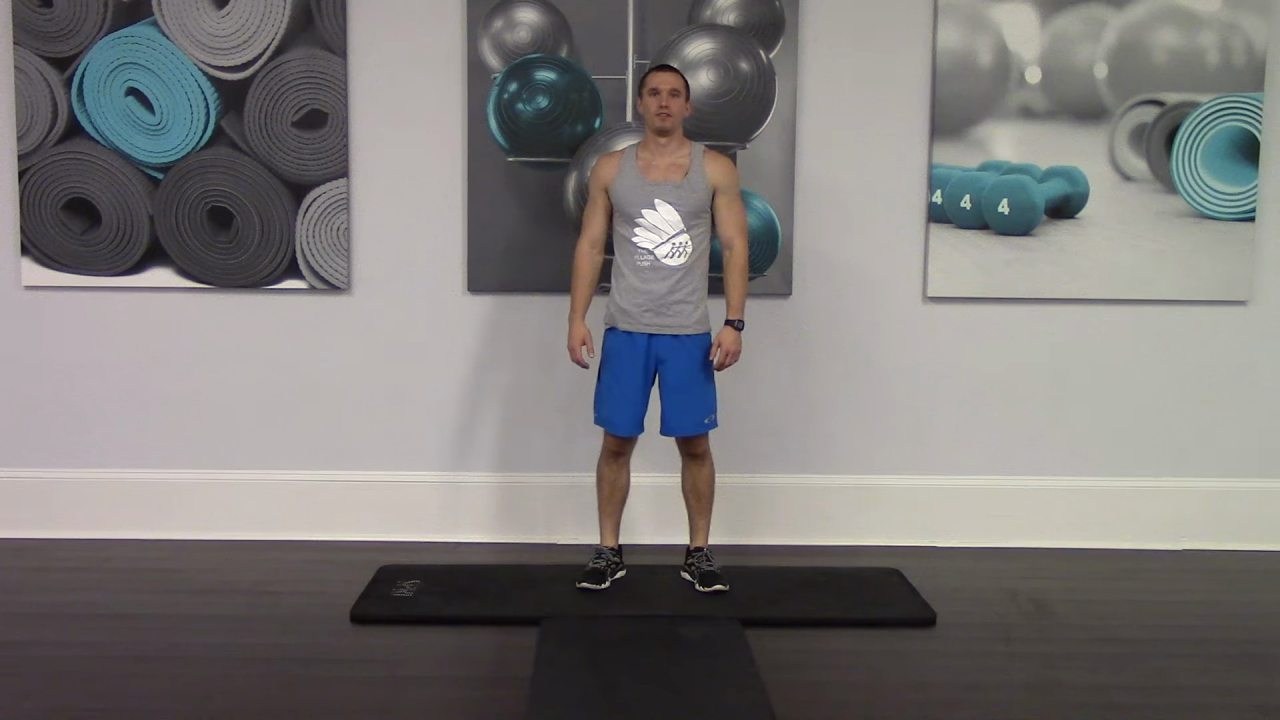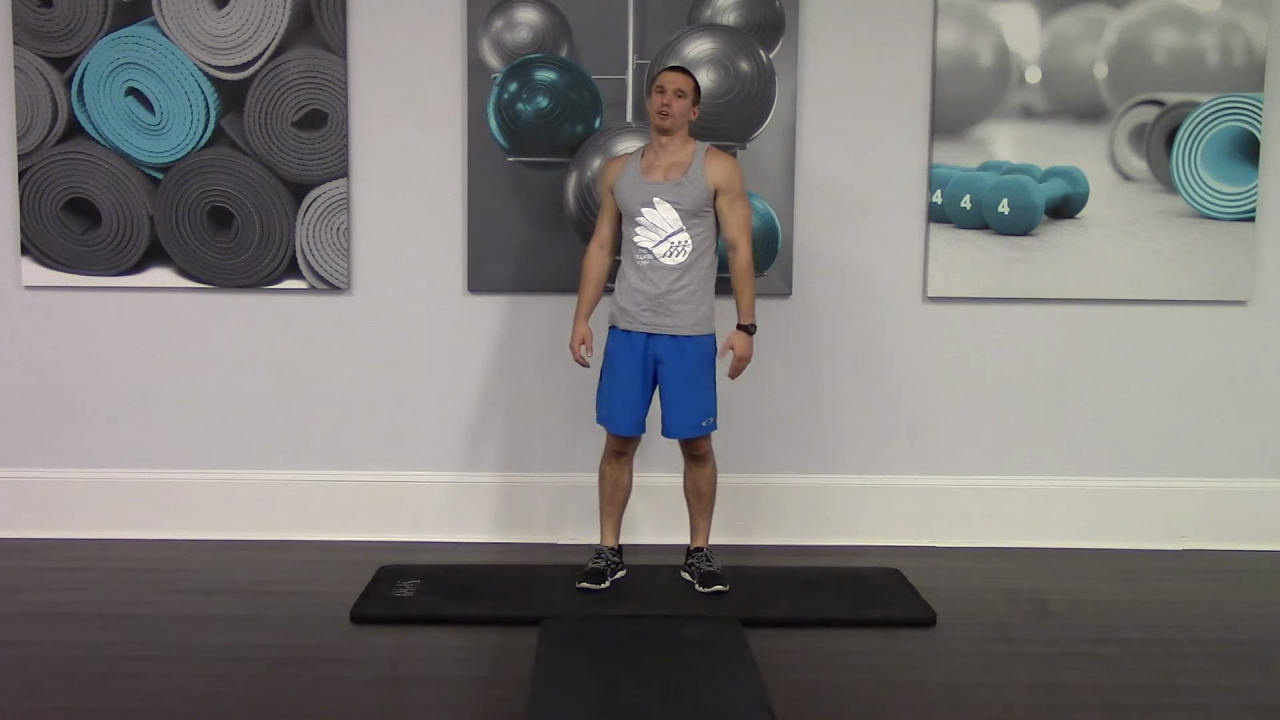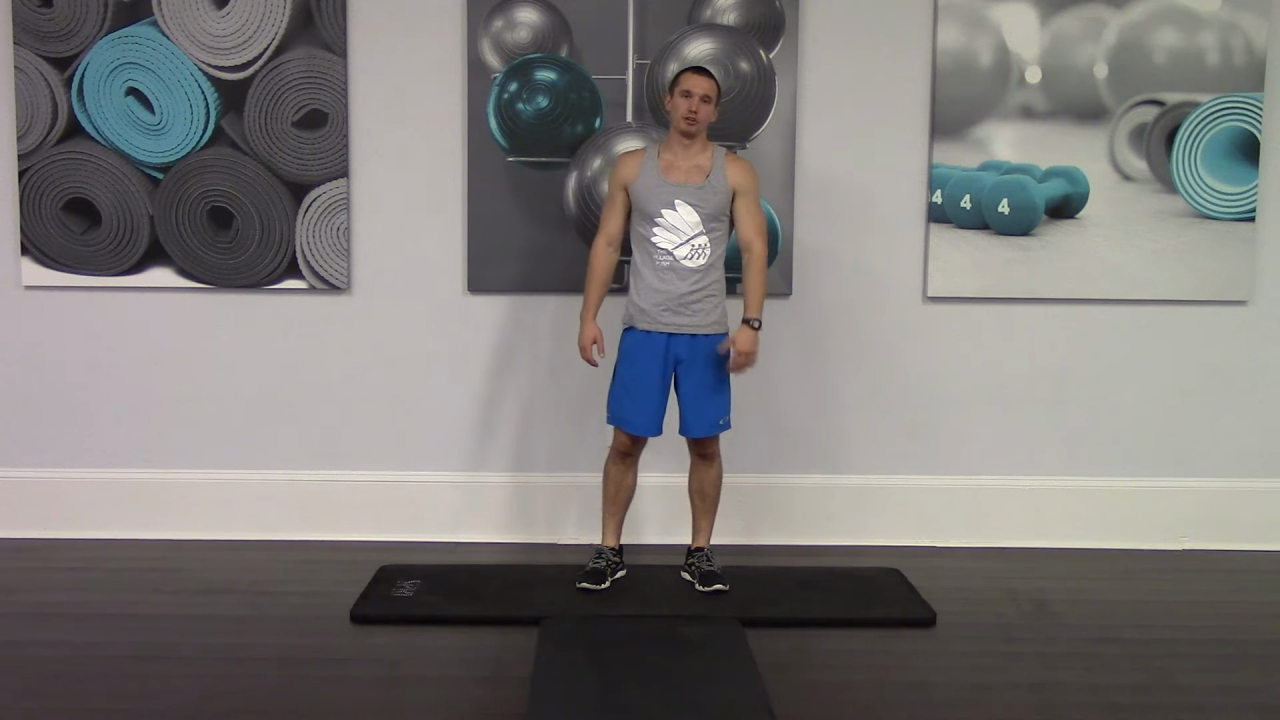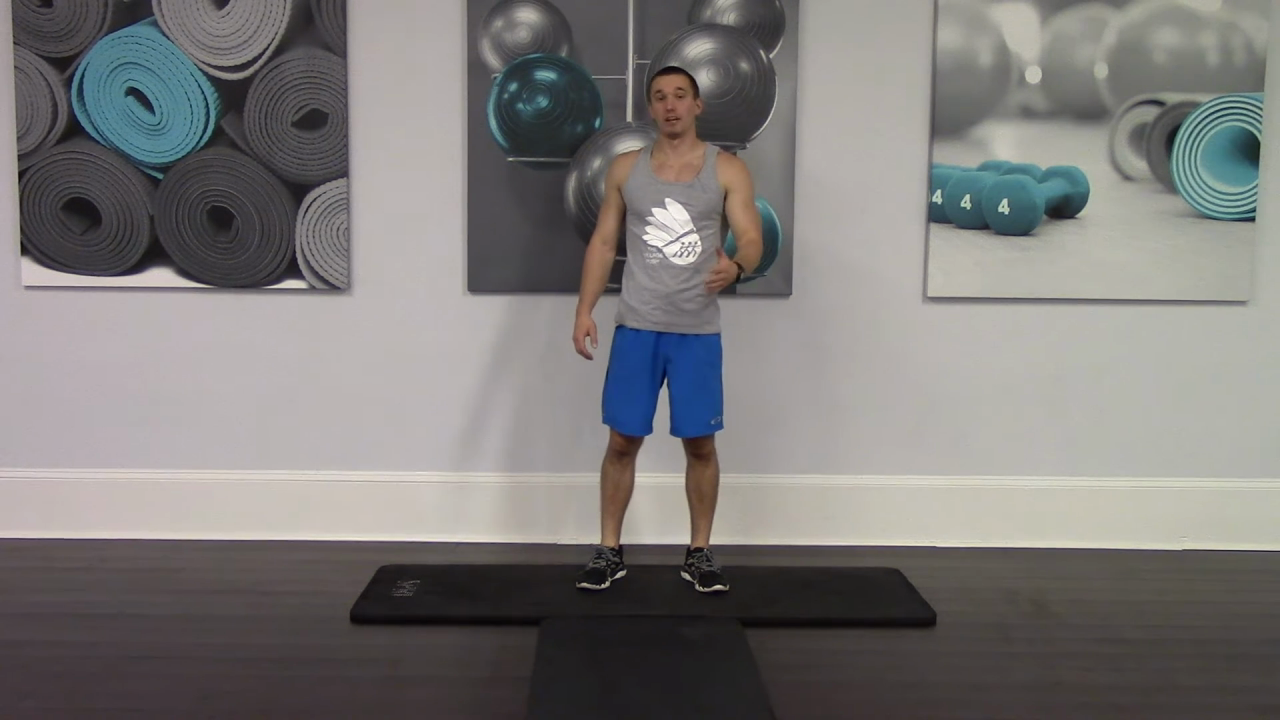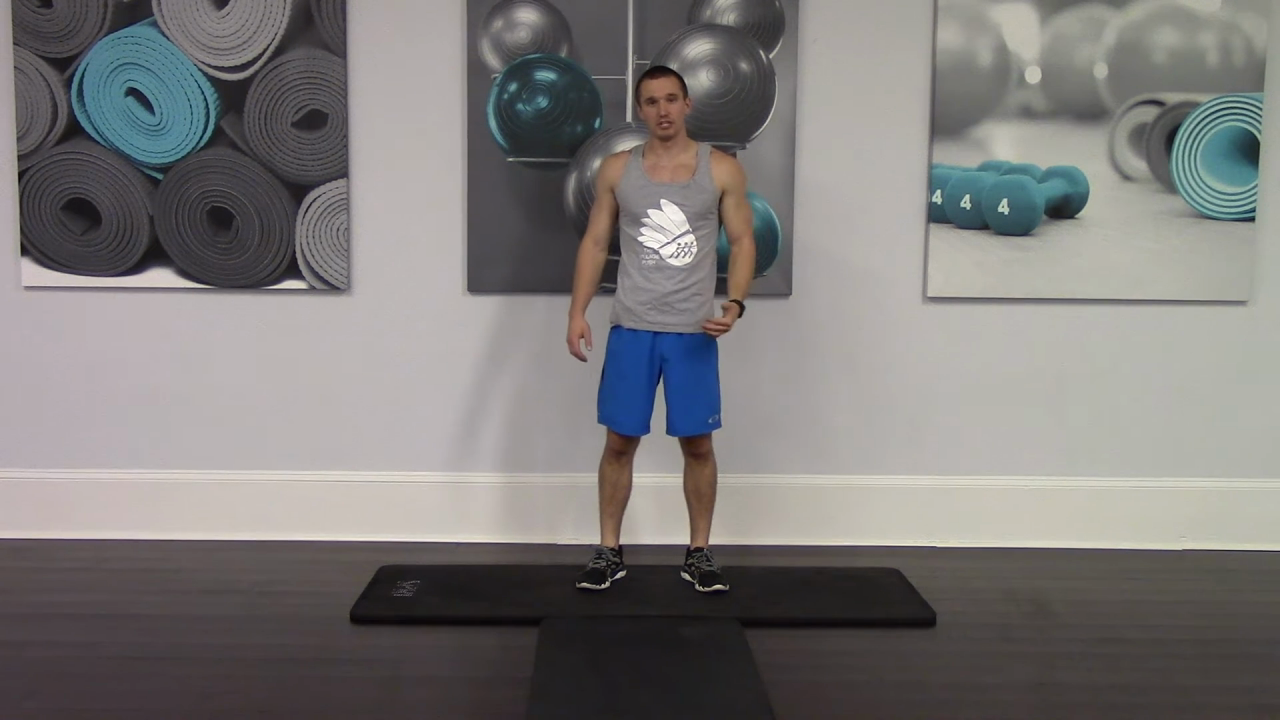
dt=1s
person 1, frame 1
left shoulder: (716, 169)
right shoulder: (610, 168)
left elbow: (735, 247)
right elbow: (590, 245)
left wrist: (733, 324)
right wrist: (577, 319)
left hip: (690, 332)
right hip: (626, 329)
left knee: (694, 443)
right knee: (616, 441)
left ankle: (699, 553)
right ankle: (608, 551)
person 1, frame 2
left shoulder: (719, 168)
right shoulder: (619, 170)
left elbow: (739, 250)
right elbow: (601, 248)
left wrist: (745, 326)
right wrist: (581, 319)
left hip: (692, 334)
right hip: (628, 330)
left knee: (697, 444)
right knee: (619, 442)
left ankle: (699, 553)
right ankle: (609, 551)
person 1, frame 3
left shoulder: (736, 172)
right shoulder: (630, 166)
left elbow: (754, 250)
right elbow: (606, 243)
left wrist: (750, 323)
right wrist: (589, 316)
left hip: (707, 333)
right hip: (644, 329)
left knee: (705, 444)
right knee: (626, 441)
left ankle: (699, 553)
right ankle: (609, 551)
person 1, frame 4
left shoulder: (728, 169)
right shoulder: (624, 168)
left elbow: (752, 241)
right elbow: (602, 242)
left wrist: (734, 265)
right wrist: (584, 309)
left hip: (698, 332)
right hip: (635, 328)
left knee: (700, 443)
right knee: (623, 441)
left ankle: (699, 552)
right ankle: (609, 550)
person 1, frame 5
left shoulder: (722, 169)
right shoulder: (617, 169)
left elbow: (743, 241)
right elbow: (595, 243)
left wrist: (735, 304)
right wrist: (577, 312)
left hip: (693, 331)
right hip: (631, 328)
left knee: (698, 443)
right knee: (619, 441)
left ankle: (699, 553)
right ankle: (609, 551)
